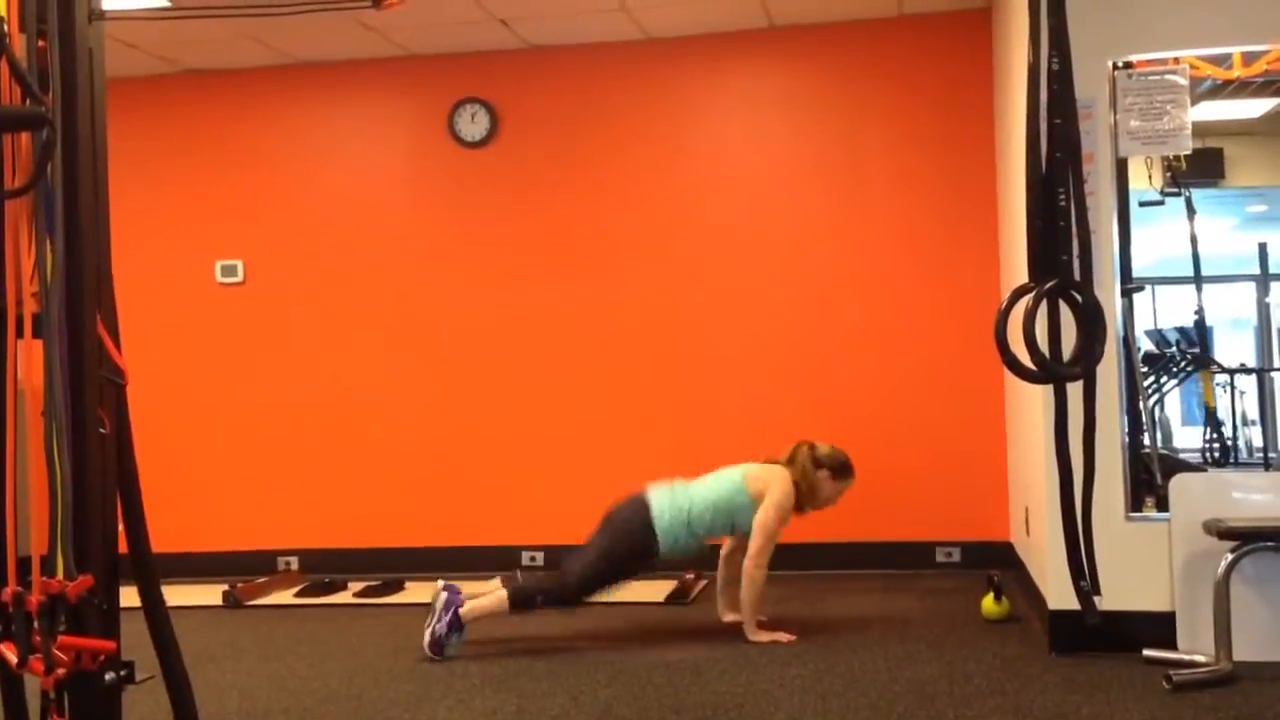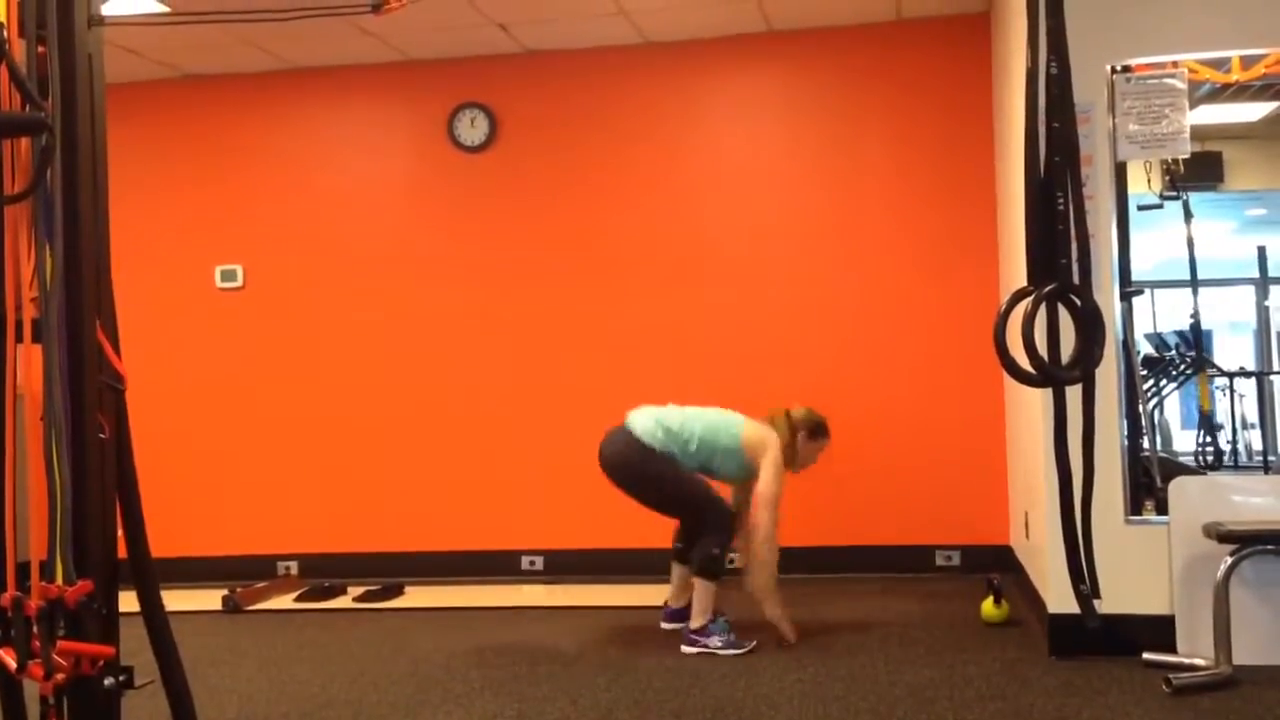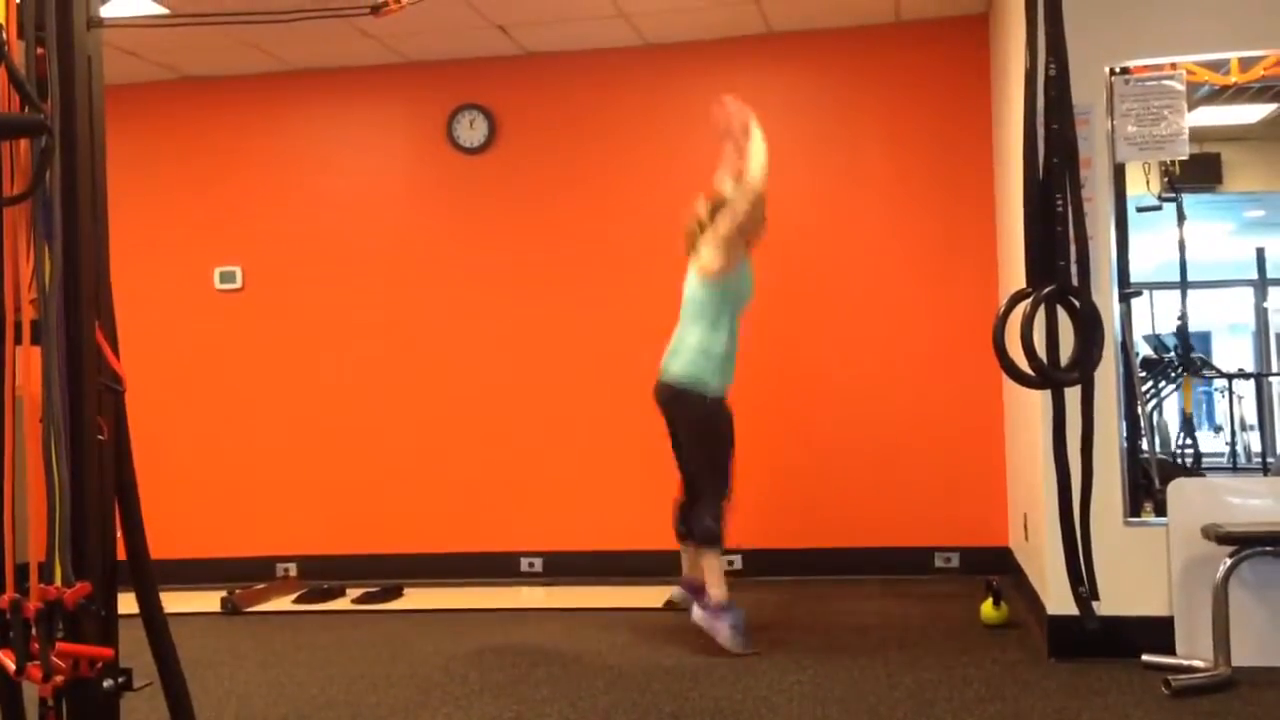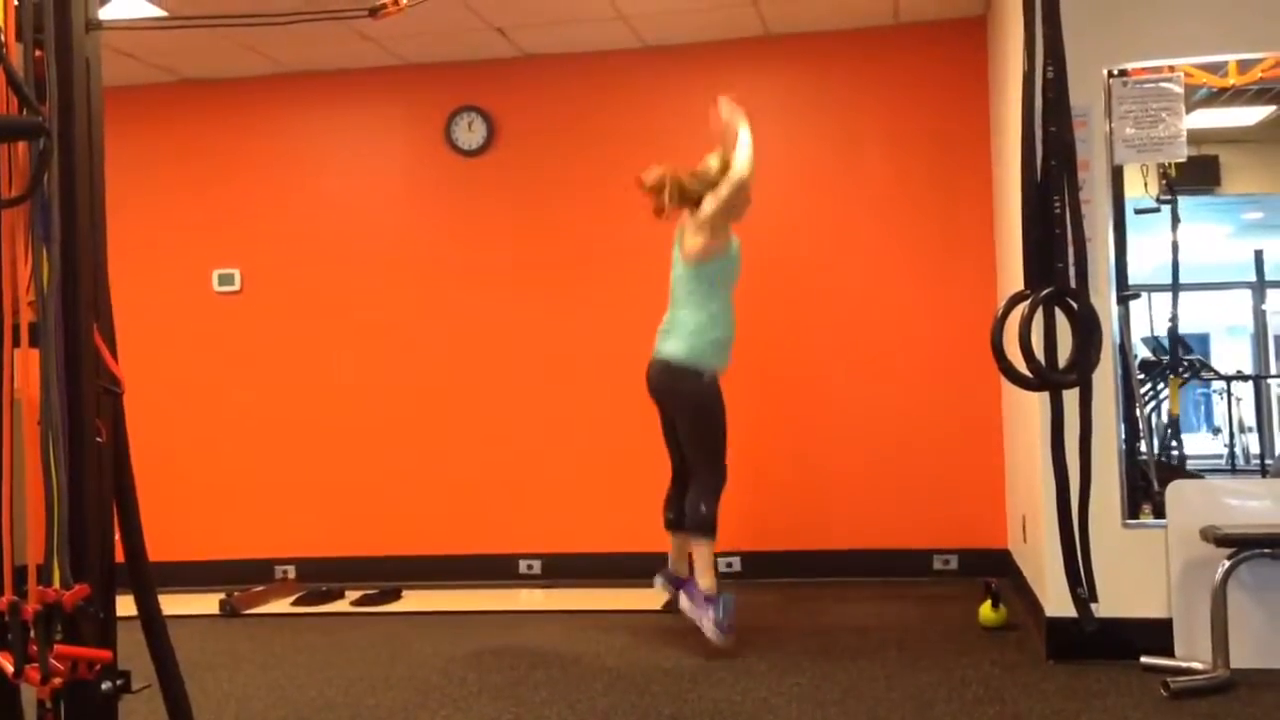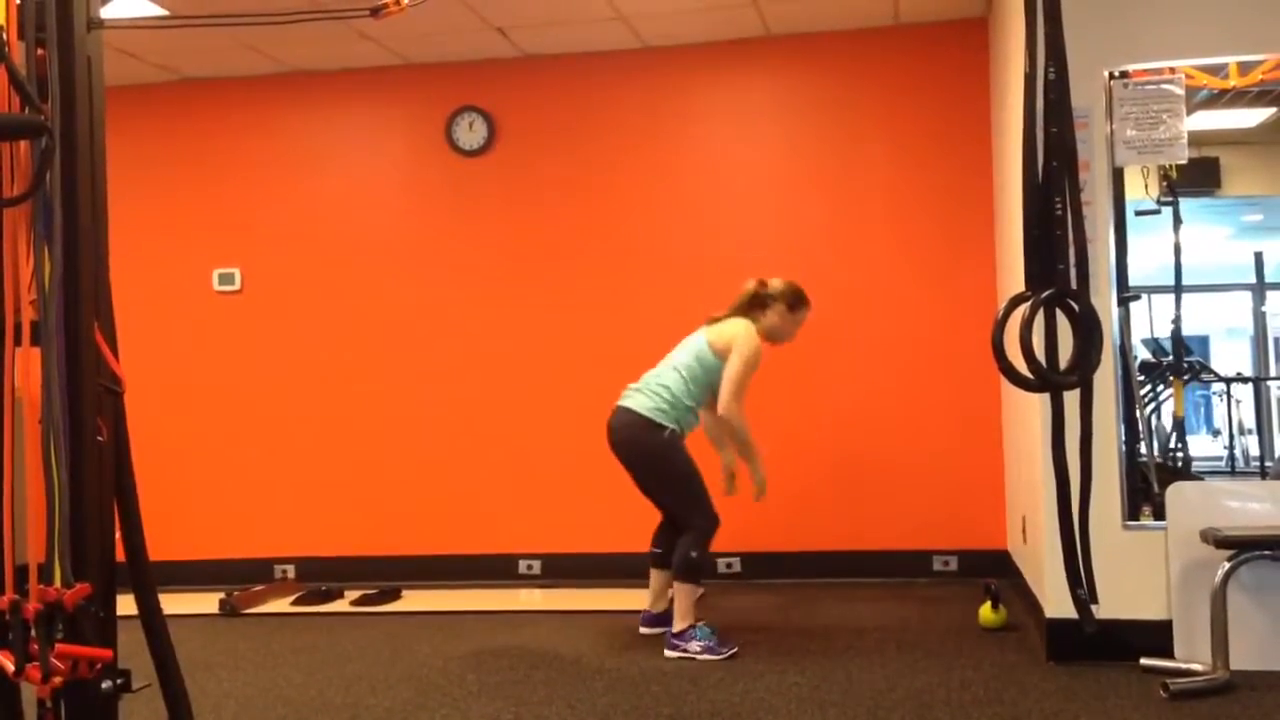
dt=0.4s
person 1, frame 1
left shoulder: (769, 480)
right shoulder: (783, 489)
left elbow: (732, 553)
right elbow: (754, 562)
left wrist: (730, 610)
right wrist: (752, 628)
left hip: (645, 510)
right hip: (645, 525)
left knee: (563, 581)
right knee: (565, 589)
left ankle: (455, 596)
right ankle: (458, 611)
person 1, frame 2
left shoulder: (750, 442)
right shoulder: (771, 449)
left elbow: (742, 520)
right elbow: (763, 535)
left wrist: (753, 577)
right wrist: (772, 605)
left hip: (630, 440)
right hip: (633, 449)
left knee: (701, 517)
right knee: (715, 523)
left ankle: (676, 606)
right ankle: (700, 628)
person 1, frame 3
left shoulder: (713, 249)
right shoulder: (722, 247)
left elbow: (732, 193)
right elbow: (754, 187)
left wrist: (736, 147)
right wrist: (753, 134)
left hip: (680, 384)
right hip: (694, 388)
left knee: (698, 487)
right knee: (712, 490)
left ankle: (693, 582)
right ankle: (713, 600)
person 1, frame 4
left shoulder: (697, 224)
right shoulder: (706, 221)
left elbow: (734, 190)
right elbow: (742, 175)
left wrist: (726, 139)
right wrist: (740, 128)
left hip: (671, 366)
right hip: (688, 370)
left knee: (689, 473)
right knee: (707, 475)
left ankle: (680, 575)
right ankle: (702, 591)
person 1, frame 5
left shoulder: (728, 333)
right shoulder: (749, 339)
left elbow: (709, 411)
right elbow: (728, 414)
left wrist: (727, 459)
right wrist: (755, 464)
left hip: (629, 418)
right hip: (646, 425)
left knee: (677, 515)
right knee: (699, 519)
left ankle: (657, 610)
right ankle: (683, 633)
